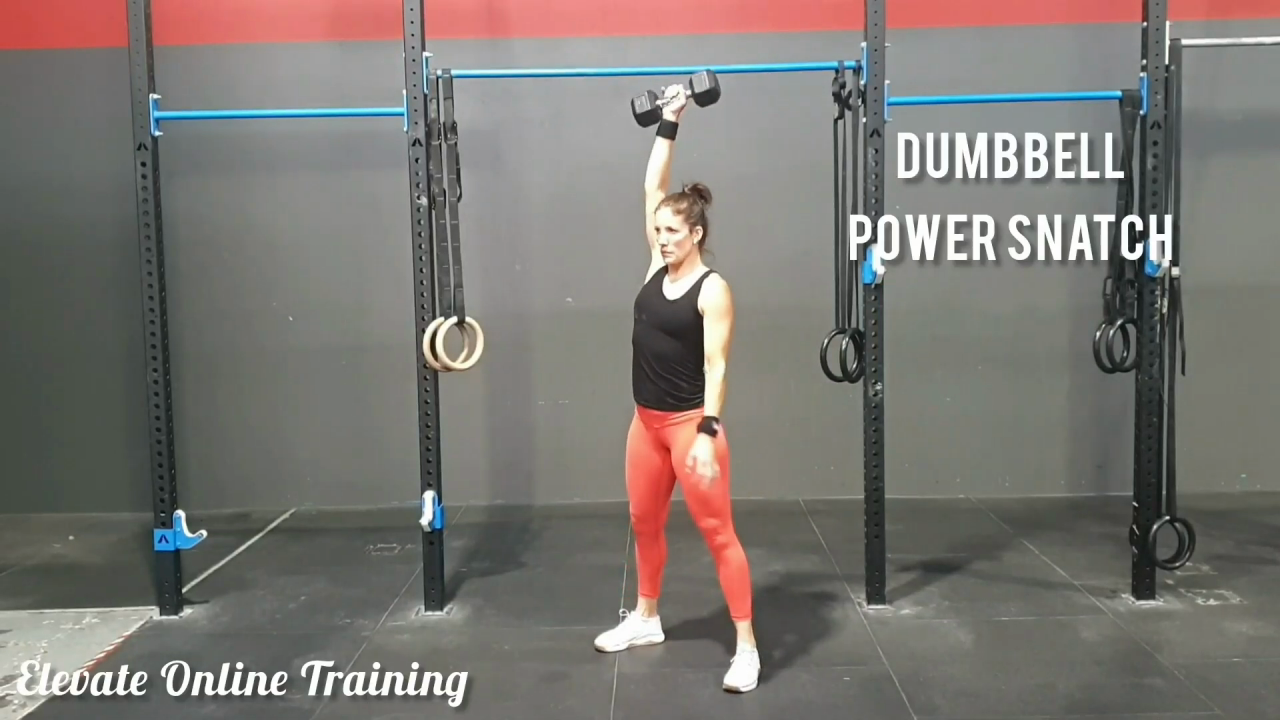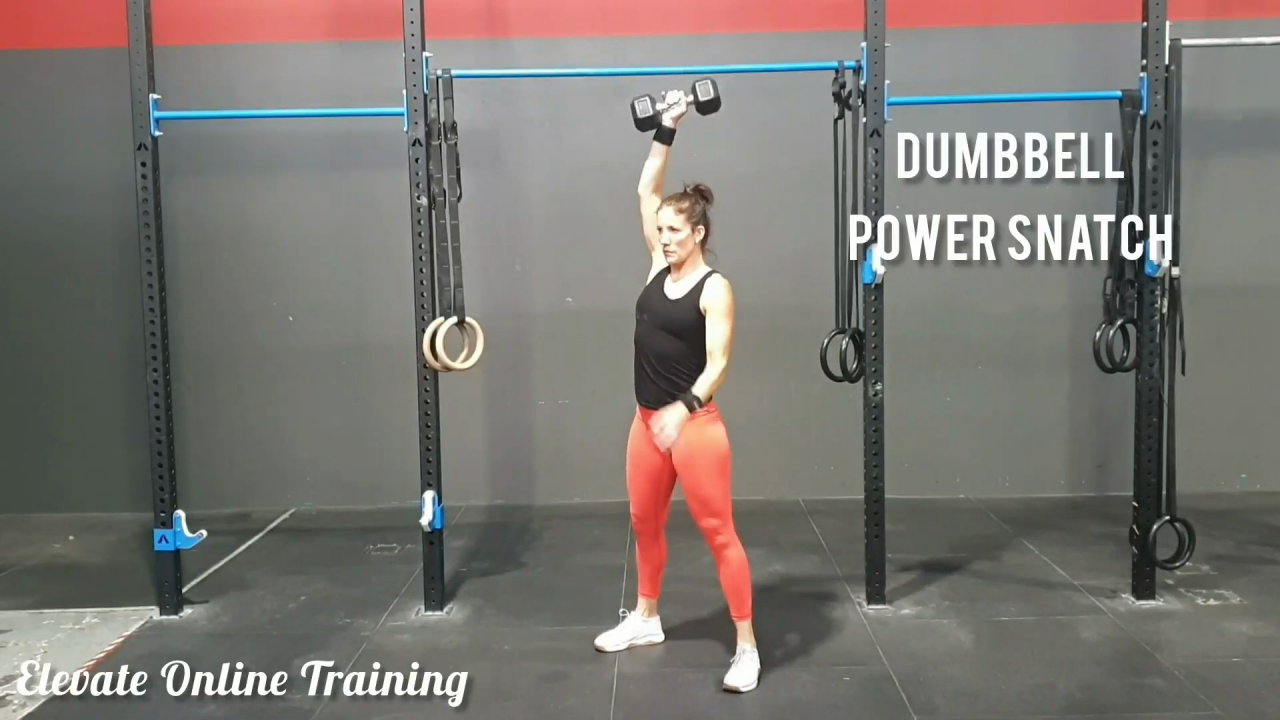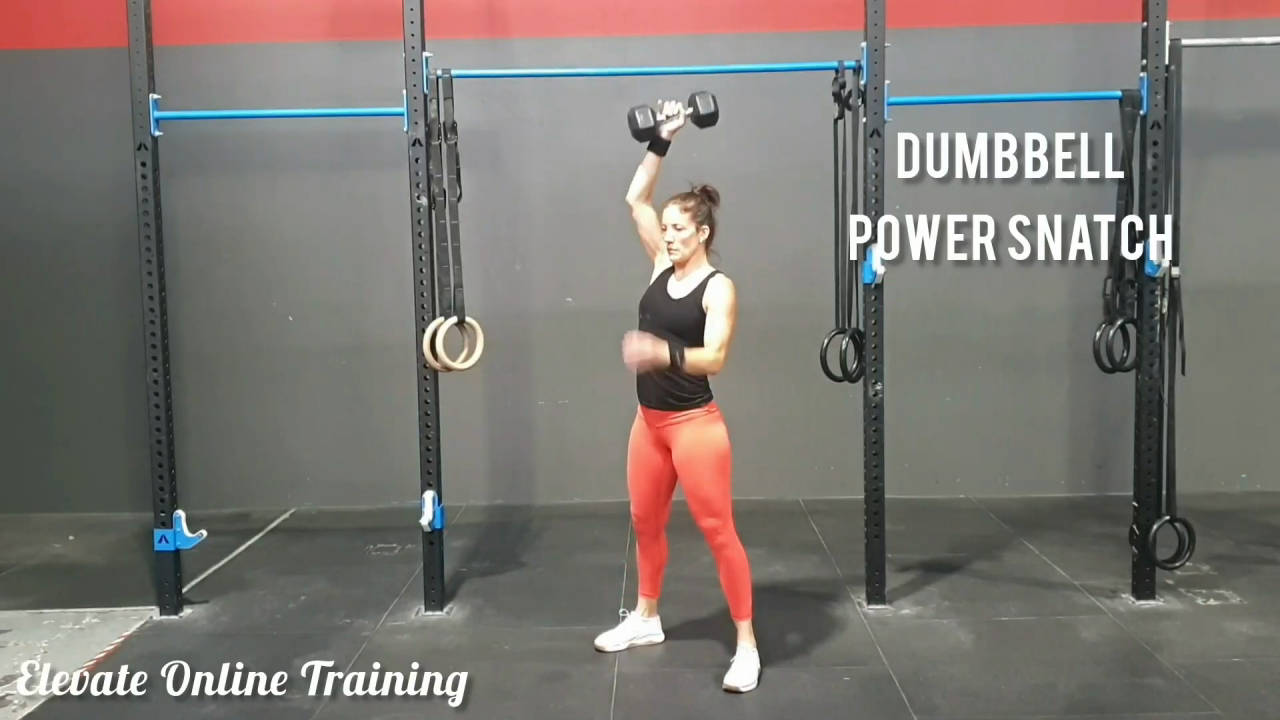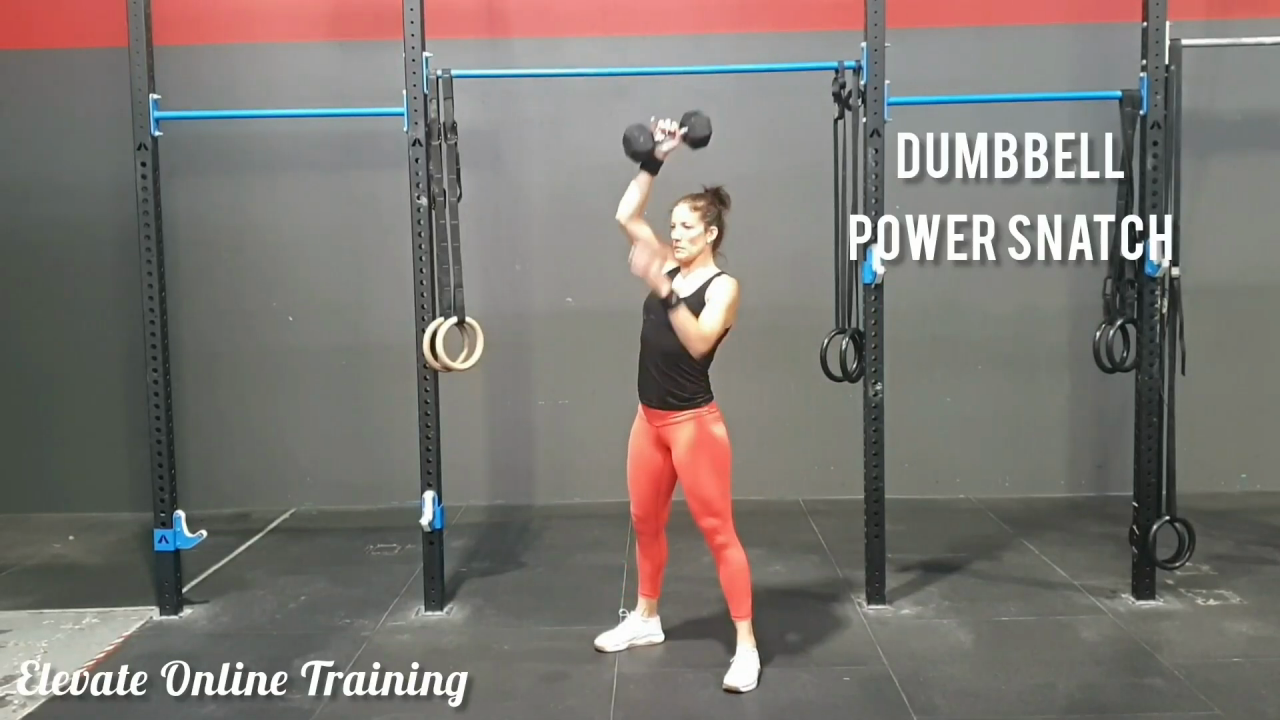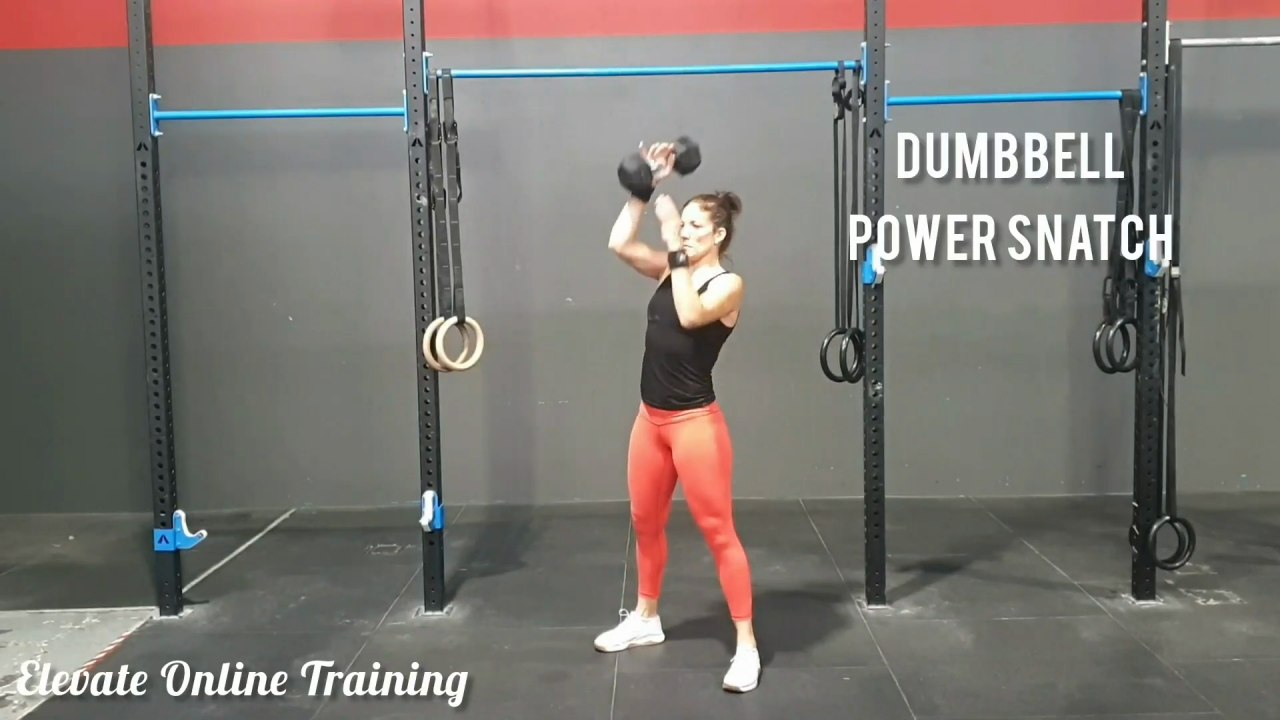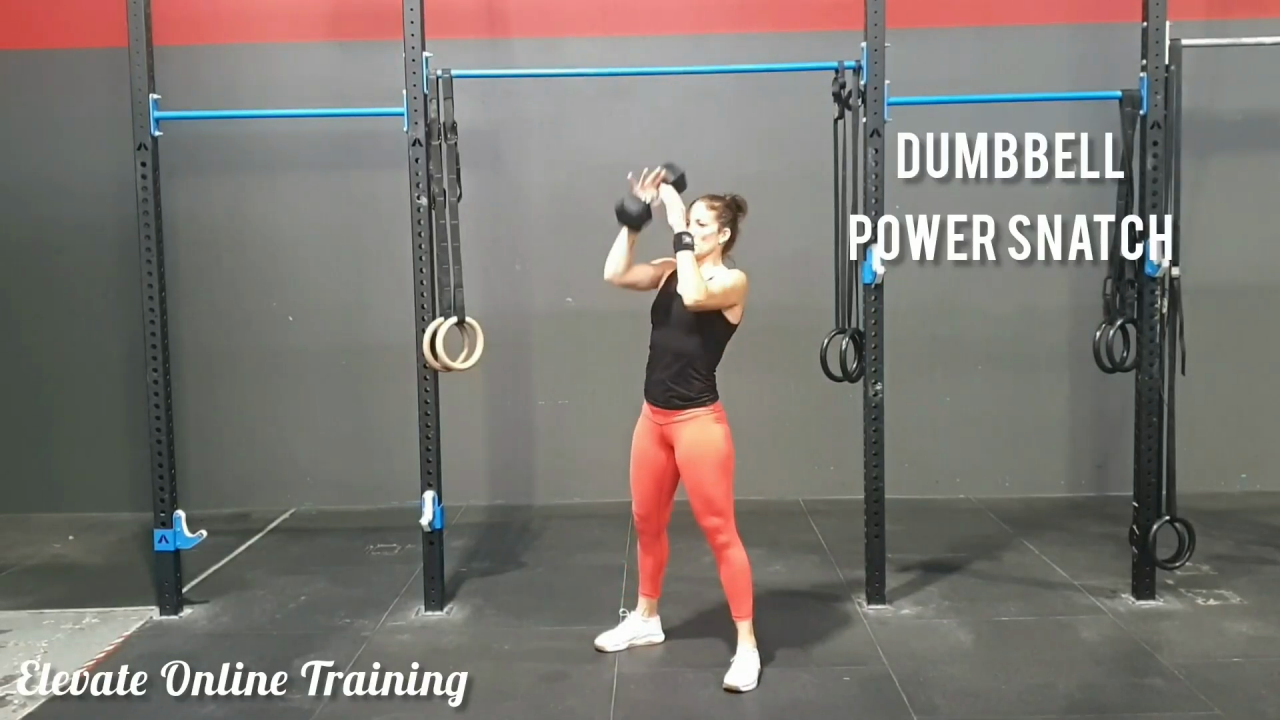
dt=0.1s
person 1, frame 1
left shoulder: (713, 288)
right shoulder: (659, 265)
left elbow: (716, 367)
right elbow: (652, 187)
left wrist: (709, 435)
right wrist: (668, 124)
left hip: (690, 425)
right hip: (646, 423)
left knee: (718, 534)
right knee: (645, 524)
left ankle: (746, 646)
right ankle: (645, 619)
person 1, frame 2
left shoulder: (716, 288)
right shoulder: (660, 267)
left elbow: (717, 364)
right elbow: (645, 192)
left wrist: (683, 408)
right wrist: (665, 131)
left hip: (694, 423)
right hip: (647, 421)
left knee: (718, 533)
right knee: (645, 524)
left ankle: (747, 646)
right ankle: (645, 619)
person 1, frame 3
left shoulder: (719, 287)
right shoulder: (663, 266)
left elbow: (714, 357)
right elbow: (636, 199)
left wrist: (665, 352)
right wrist: (661, 141)
left hip: (694, 425)
right hip: (648, 422)
left knee: (718, 534)
right knee: (646, 524)
left ankle: (747, 646)
right ankle: (645, 619)
person 1, frame 4
left shoulder: (722, 286)
right shoulder: (667, 268)
left elbow: (699, 343)
right elbow: (625, 217)
left wrist: (666, 292)
right wrist: (653, 162)
left hip: (694, 423)
right hip: (649, 420)
left knee: (718, 533)
right knee: (646, 523)
left ankle: (746, 646)
right ankle: (645, 619)
person 1, frame 5
left shoulder: (729, 283)
right shoulder: (671, 270)
left elbow: (691, 315)
right elbow: (619, 242)
left wrist: (678, 248)
right wrist: (646, 186)
left hip: (696, 424)
right hip: (649, 420)
left knee: (718, 533)
right knee: (645, 523)
left ankle: (747, 647)
right ankle: (646, 619)
person 1, frame 6
left shoulder: (732, 284)
right shoulder: (671, 270)
left elbow: (694, 296)
right elbow: (615, 275)
left wrist: (680, 231)
left hip: (699, 421)
right hip: (653, 417)
left knee: (719, 532)
right knee: (647, 522)
left ankle: (747, 647)
right ankle: (646, 619)
